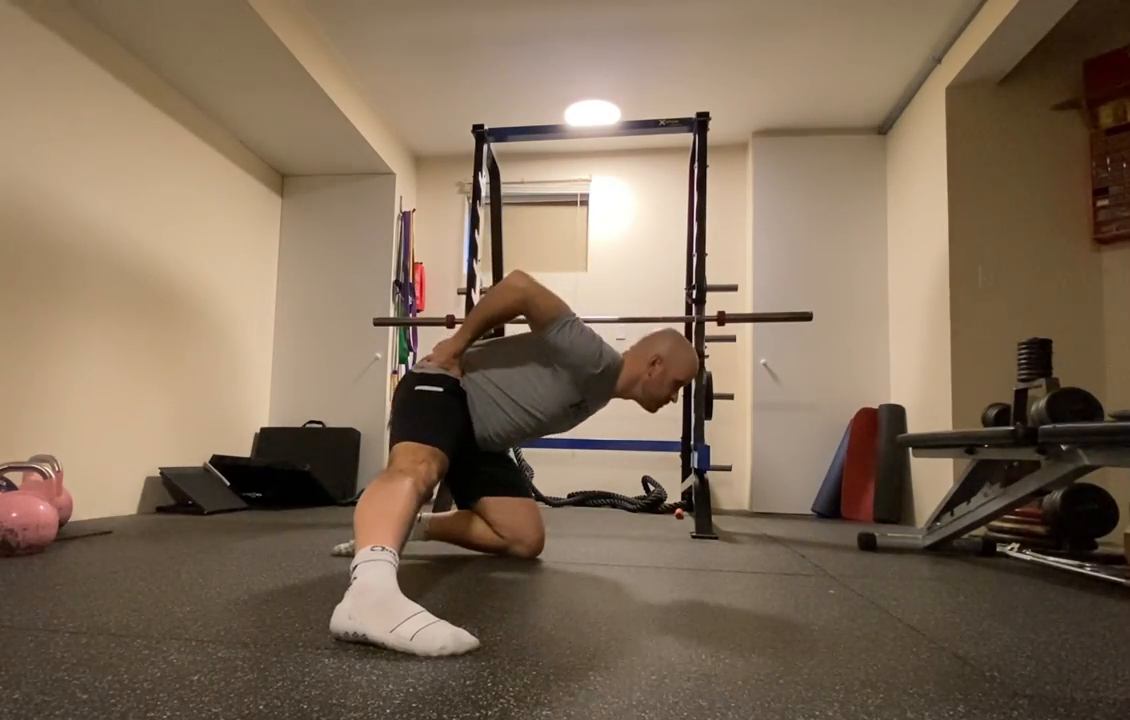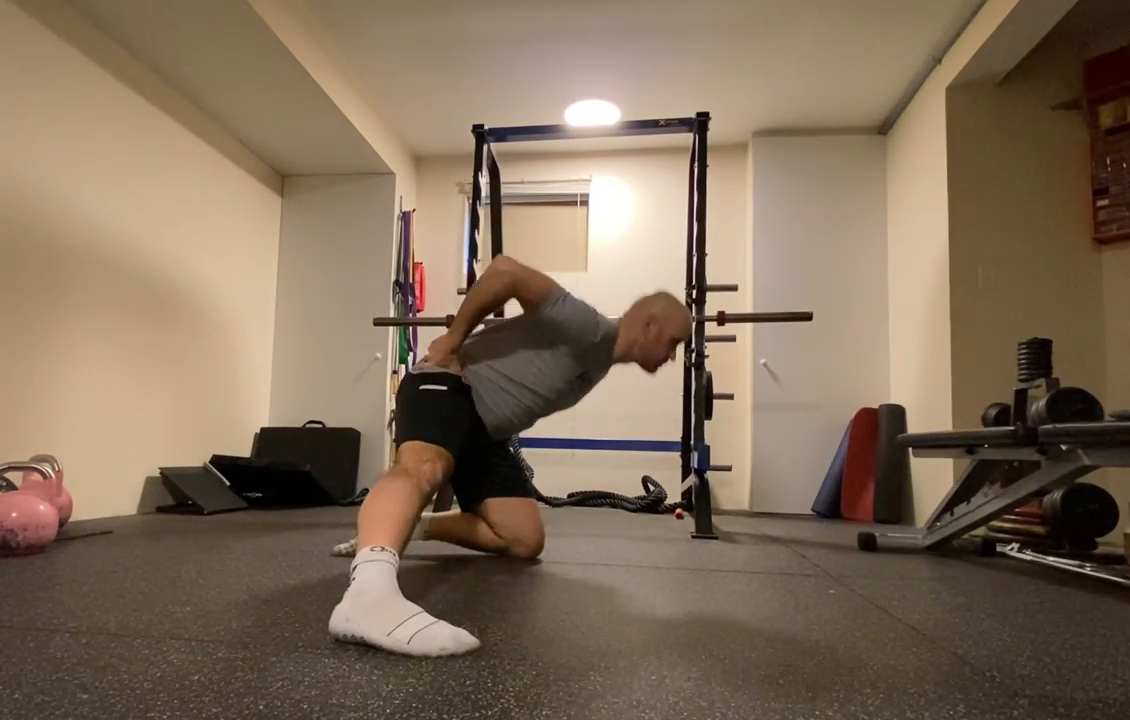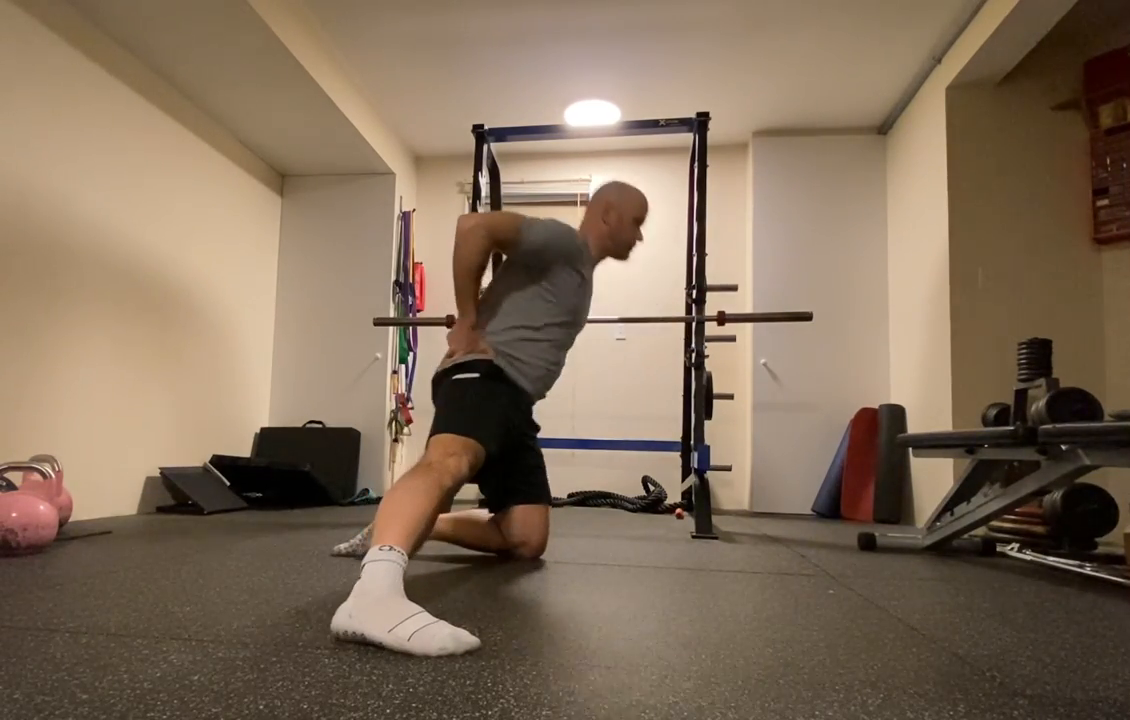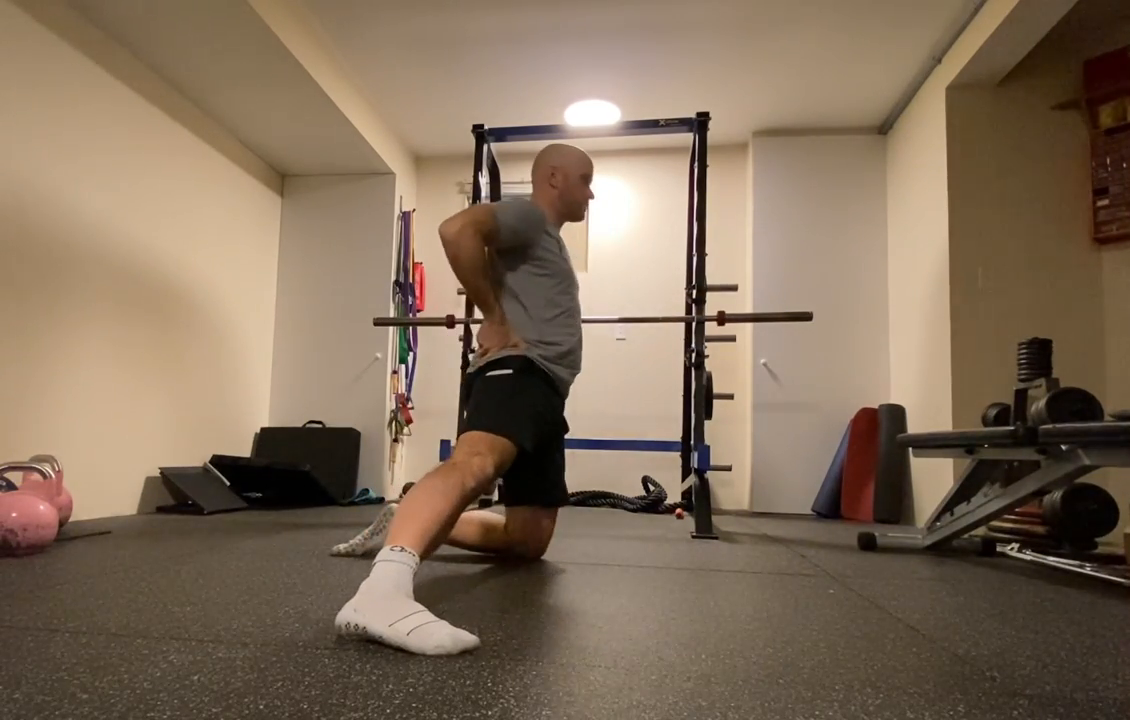
dt=0.4s
person 1, frame 1
left shoulder: (603, 389)
right shoulder: (593, 360)
right elbow: (519, 286)
right wrist: (457, 343)
left hip: (479, 437)
right hip: (442, 390)
left knee: (525, 540)
right knee: (413, 470)
left ankle: (409, 527)
right ankle: (369, 591)
person 1, frame 2
left shoulder: (601, 356)
right shoulder: (588, 328)
right elbow: (506, 270)
right wrist: (453, 341)
left hip: (486, 423)
right hip: (449, 387)
left knee: (524, 538)
right knee: (421, 469)
left ankle: (409, 528)
right ankle: (367, 593)
person 1, frame 3
left shoulder: (581, 268)
right shoulder: (560, 240)
right elbow: (473, 225)
right wrist: (468, 321)
left hip: (515, 395)
right hip: (484, 375)
left knee: (527, 540)
right knee: (447, 463)
left ankle: (408, 528)
right ankle: (373, 591)
person 1, frame 4
left shoulder: (547, 237)
right shoulder: (527, 216)
right elbow: (456, 229)
right wrist: (494, 318)
left hip: (545, 391)
right hip: (517, 373)
left knee: (528, 542)
right knee: (474, 464)
left ankle: (405, 527)
right ankle: (382, 588)
